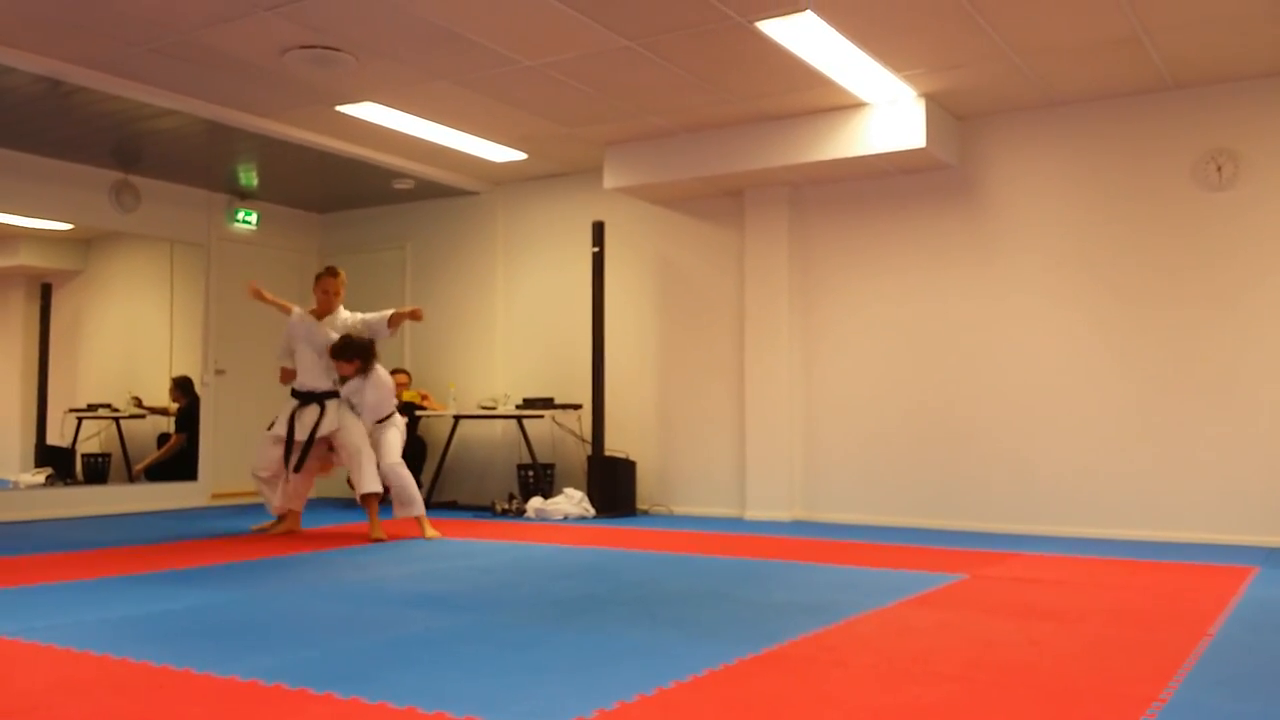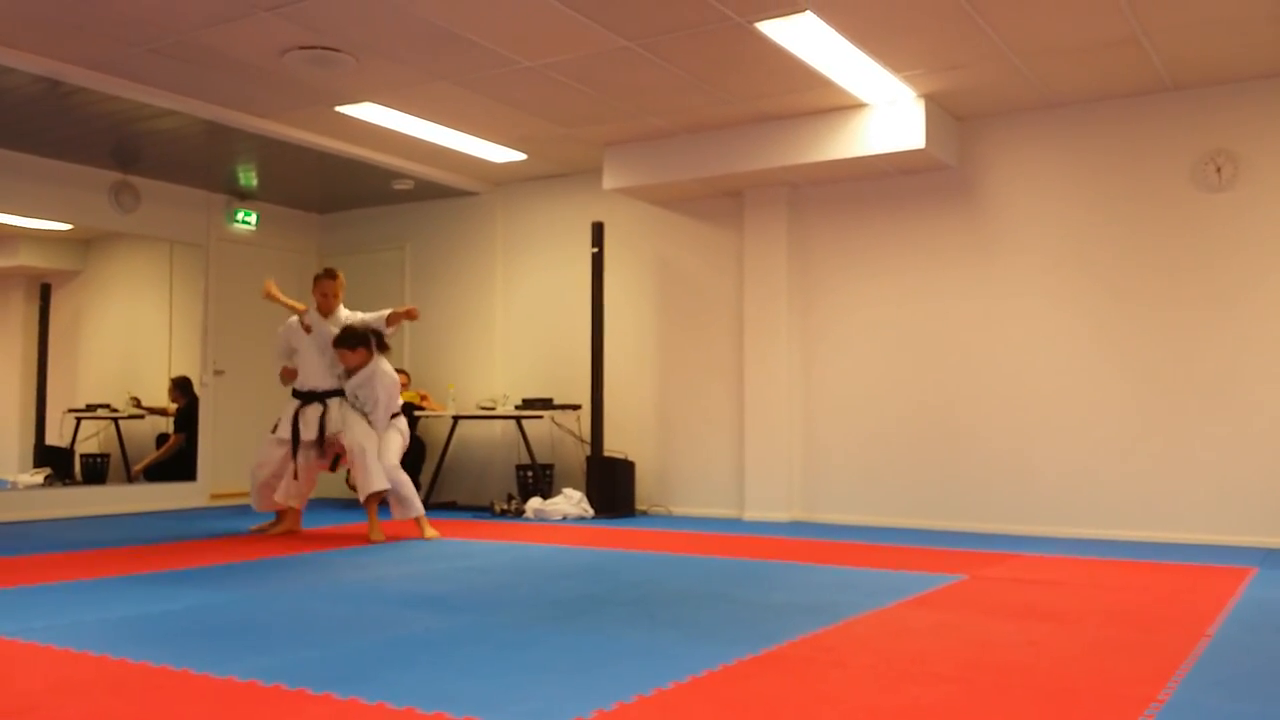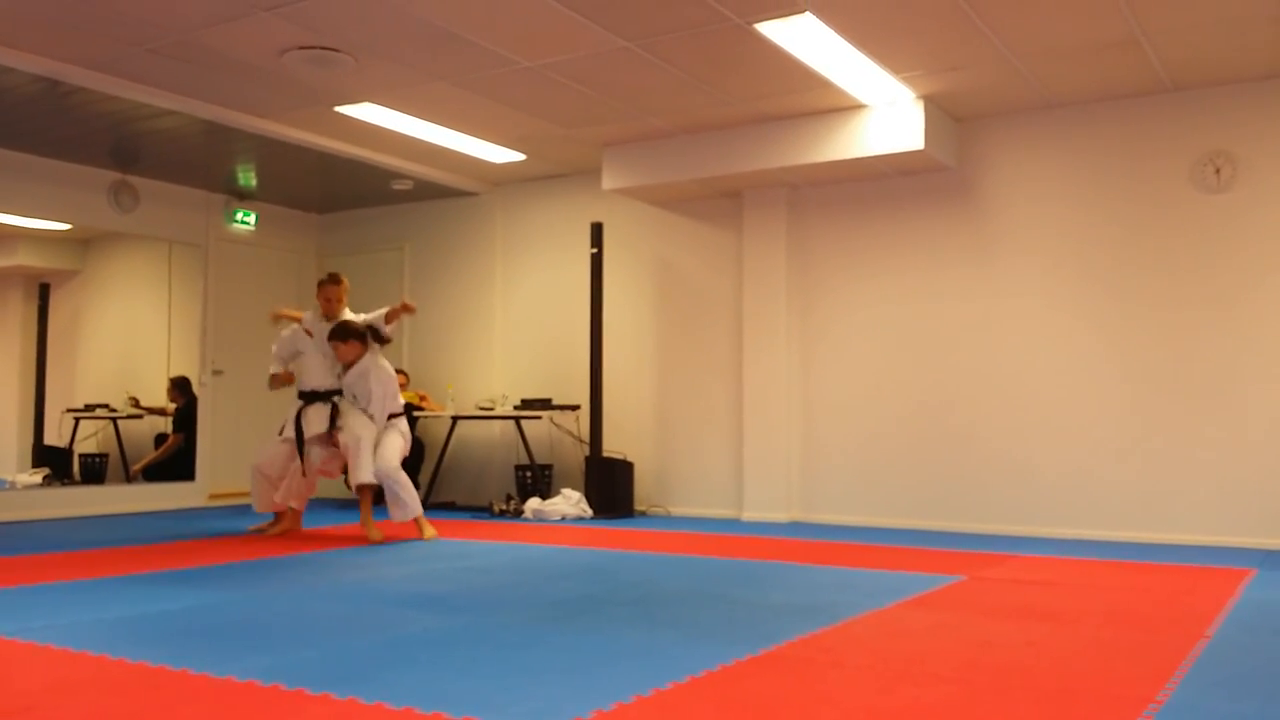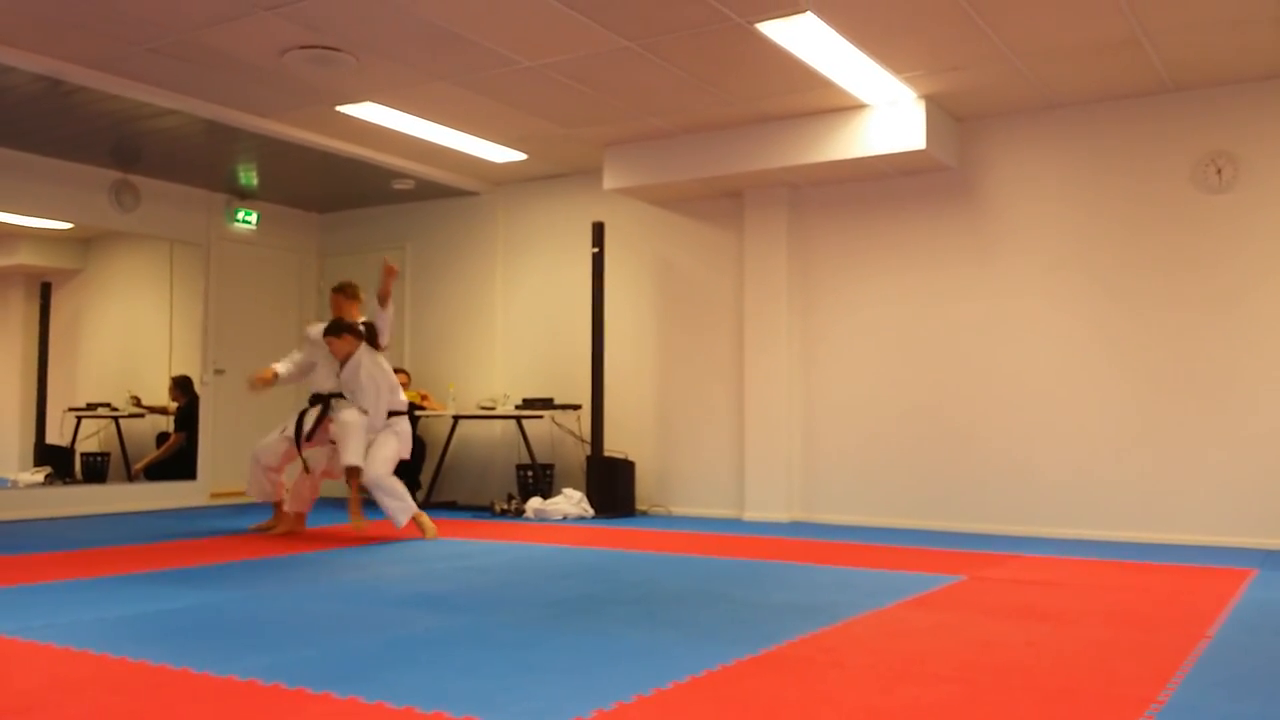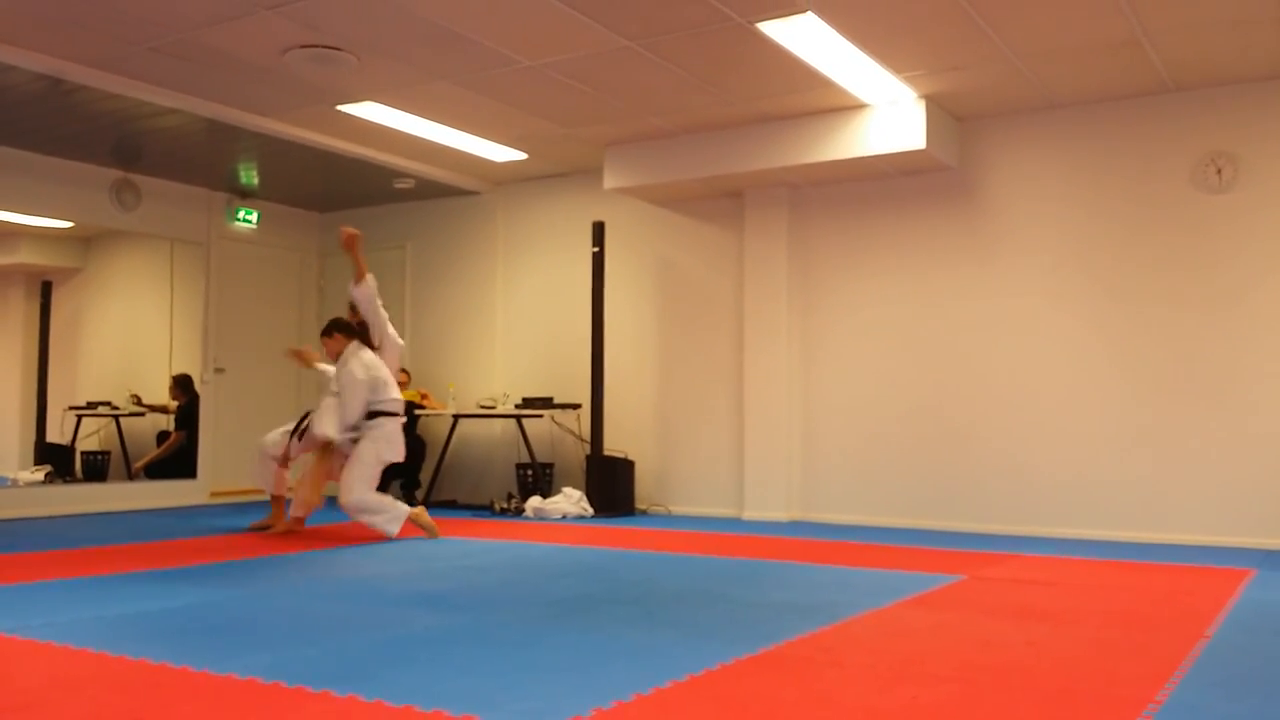
dt=0.1s
person 1, frame 1
left shoulder: (350, 323)
right shoulder: (294, 325)
left elbow: (380, 323)
left wrist: (403, 314)
right wrist: (286, 372)
left hip: (335, 407)
right hip: (299, 407)
left knee: (358, 452)
right knee: (267, 466)
left ankle: (374, 521)
right ankle: (285, 517)
person 1, frame 2
left shoulder: (351, 322)
right shoulder: (293, 326)
left elbow: (378, 322)
right elbow: (285, 357)
left wrist: (400, 314)
right wrist: (285, 373)
left hip: (337, 407)
right hip: (302, 408)
right knee: (267, 466)
right ankle: (283, 516)
person 1, frame 3
left shoulder: (354, 324)
right shoulder: (297, 330)
left elbow: (377, 321)
right elbow: (278, 358)
left wrist: (396, 310)
right wrist: (277, 376)
left hip: (338, 407)
right hip: (308, 409)
right knee: (267, 464)
right ankle: (281, 517)
person 1, frame 4
left shoulder: (368, 329)
right shoulder: (319, 334)
left elbow: (381, 313)
right elbow: (296, 363)
left wrist: (386, 285)
right wrist: (270, 373)
right hip: (317, 412)
right knee: (265, 455)
right ankle: (280, 515)
person 1, frame 5
left shoulder: (383, 338)
left elbow: (367, 297)
left wrist: (355, 253)
right wrist: (315, 363)
right knee: (272, 446)
right ankle: (277, 514)
person 2, frame 1
left shoulder: (379, 383)
left elbow: (364, 422)
right elbow: (312, 326)
right wrist: (276, 303)
left hip: (384, 425)
left knee: (391, 465)
left ankle: (422, 521)
person 2, frame 2
left shoulder: (382, 376)
right shoulder: (359, 360)
left elbow: (378, 422)
left hip: (388, 426)
right hip: (357, 425)
left knee: (386, 468)
left ankle: (421, 522)
person 2, frame 3
left shoulder: (376, 372)
right shoulder: (358, 359)
left elbow: (376, 419)
left hip: (389, 426)
right hip: (364, 427)
left knee: (386, 467)
left ankle: (420, 521)
person 2, frame 4
left shoulder: (369, 367)
right shoulder: (355, 357)
left elbow: (374, 417)
left hip: (390, 426)
left knee: (373, 473)
left ankle: (419, 518)
person 2, frame 5
left shoulder: (354, 364)
right shoulder: (358, 356)
left elbow: (348, 414)
left hip: (378, 431)
right hip: (371, 428)
left knee: (352, 499)
left ankle: (413, 515)
